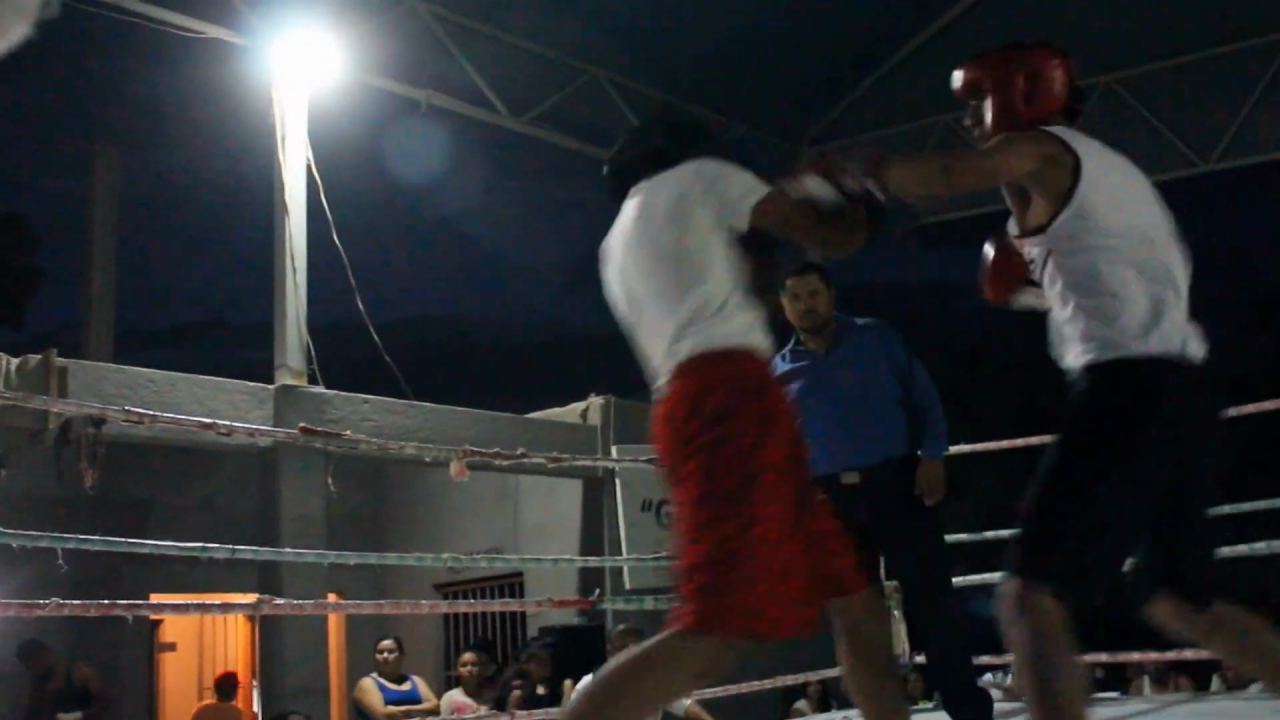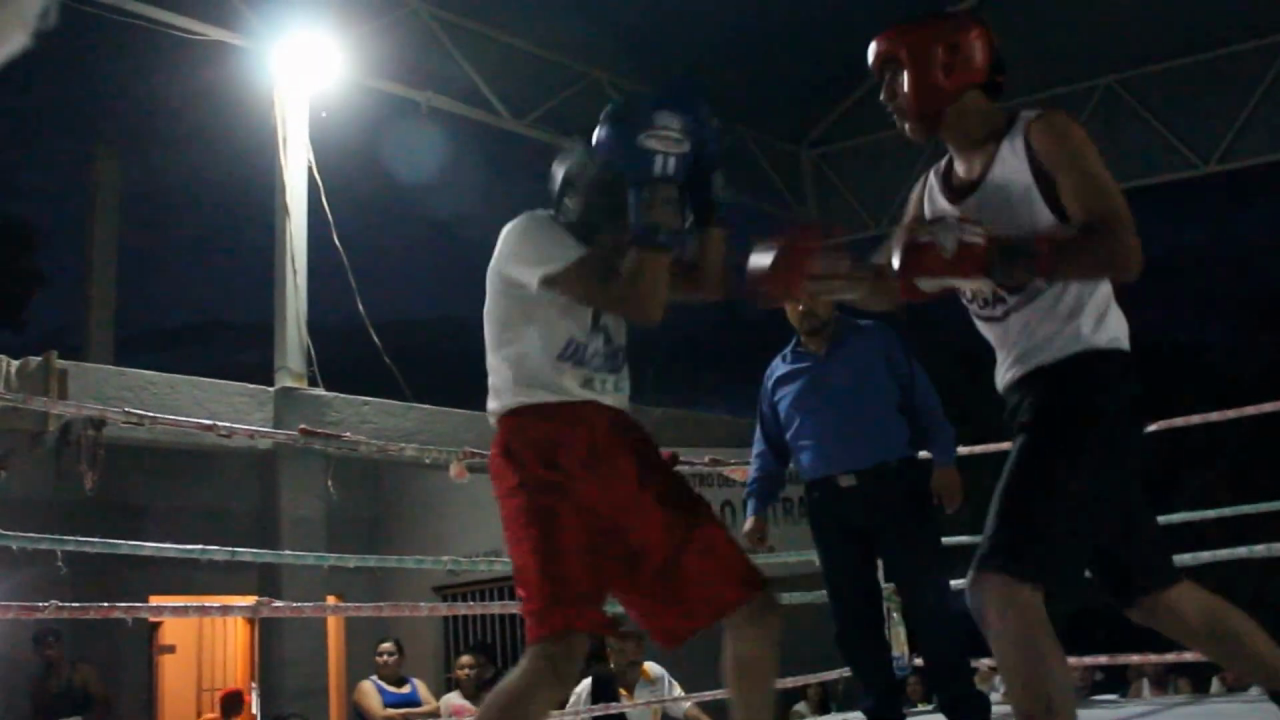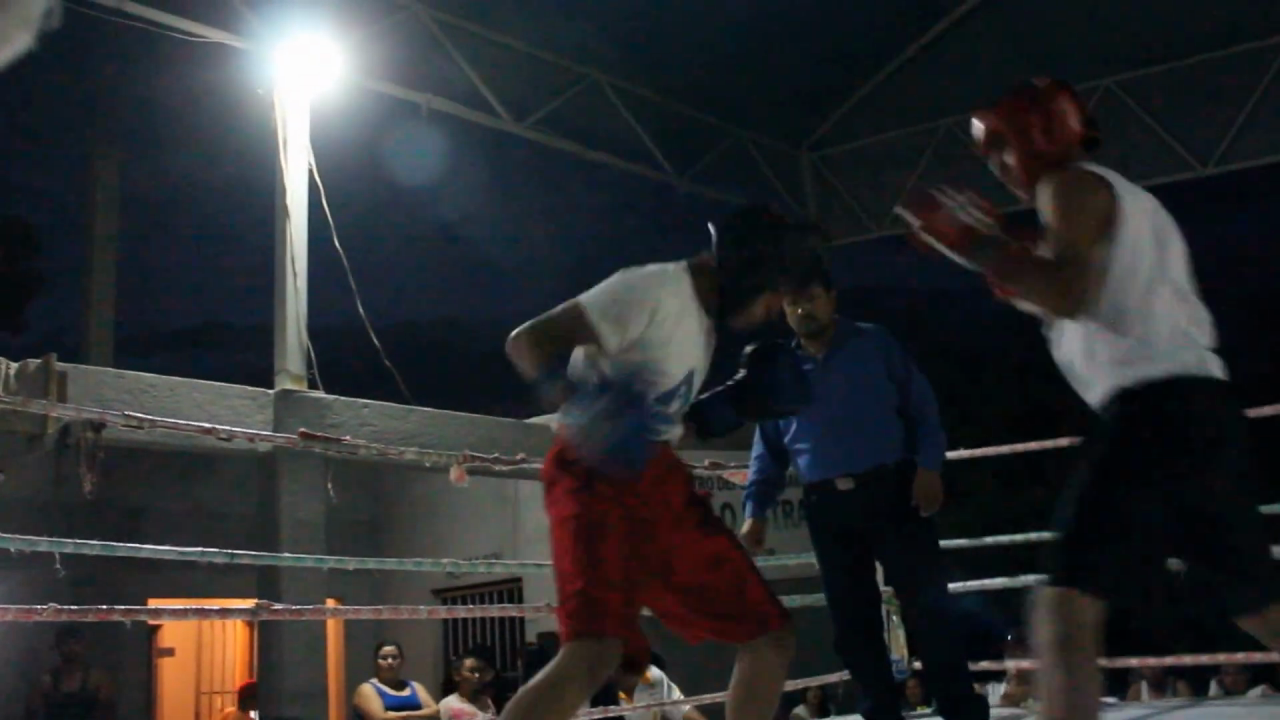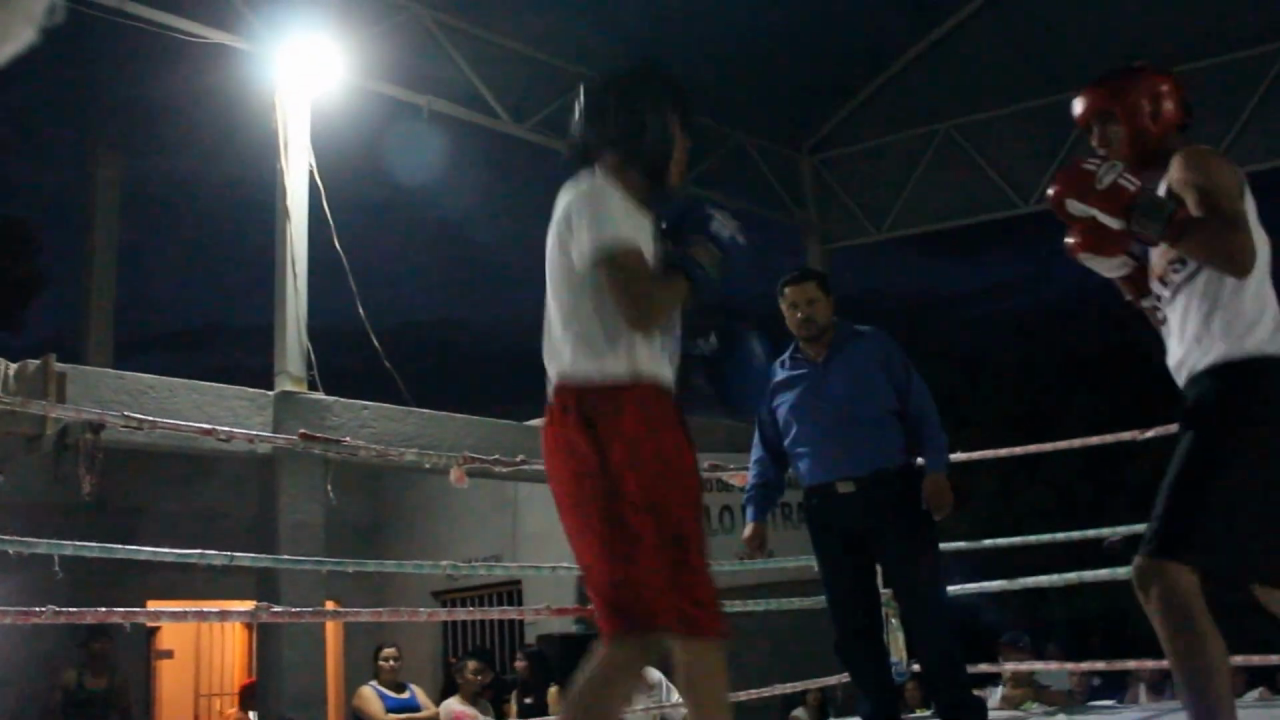
dt=0.4s
person 1, frame 1
left shoulder: (1042, 150)
right shoulder: (1114, 176)
left elbow: (942, 176)
left wrist: (854, 171)
right wrist: (1039, 278)
left hip: (1124, 394)
right hip: (1180, 393)
left knee: (1028, 598)
right knee: (1179, 601)
person 1, frame 2
left shoulder: (1047, 138)
right shoulder: (932, 189)
left elbow: (1124, 256)
right elbow: (886, 290)
left wrist: (1000, 257)
left hip: (1085, 384)
right hip: (1039, 396)
left knee: (1000, 589)
right knee: (1156, 596)
person 1, frame 3
left shoulder: (1071, 185)
right shoulder: (1138, 205)
left elbow: (1068, 293)
left wrist: (975, 245)
left hip: (1152, 414)
right hip: (1207, 412)
left knee: (1064, 607)
person 1, frame 4
left shoulder: (1193, 164)
right shoulder: (1172, 185)
right elbow: (1179, 305)
left wrist: (1139, 214)
right wrist: (1119, 265)
left knee: (1161, 573)
person 2, frame 1
left shoulder: (615, 248)
right shoulder: (698, 177)
right elbow: (831, 236)
right wrist: (849, 198)
left hip: (695, 405)
right hip: (730, 399)
left knee: (857, 599)
right knee: (711, 637)
person 2, frame 2
left shoulder: (610, 245)
right shoulder: (529, 236)
left elbow: (709, 286)
right elbow: (642, 305)
left wrist: (697, 192)
right wrist: (657, 208)
left hip: (621, 449)
right hip: (545, 450)
left knee: (753, 611)
right knee: (561, 650)
person 2, frame 3
left shoulder: (703, 319)
right shoulder: (649, 290)
right elbow: (526, 341)
left wrist: (752, 398)
right wrist: (572, 392)
left hip: (657, 477)
right hip: (596, 474)
left knee: (772, 637)
right knee: (592, 652)
person 2, frame 4
left shoulder: (627, 211)
right shoulder: (597, 197)
right elbow: (641, 310)
right wrist: (698, 261)
left hip: (647, 426)
right hip: (602, 422)
left knee: (696, 626)
right knee: (637, 633)
person 3, frame 1
left shoulder: (873, 338)
right shoulder: (780, 370)
left elbow: (923, 396)
left wrist: (933, 454)
left hip: (896, 483)
right hip: (831, 499)
left knee: (930, 596)
person 3, frame 2
left shoulder: (875, 341)
right shoulder: (778, 373)
left elbow: (923, 402)
right elbow: (768, 450)
left wrist: (944, 460)
right wrist: (756, 508)
left hip: (895, 488)
right hip: (828, 505)
left knee: (927, 600)
right knee: (854, 616)
person 3, frame 3
left shoulder: (874, 344)
left elbow: (921, 406)
right elbow: (768, 450)
left wrist: (929, 465)
right wrist: (755, 509)
left hip: (893, 489)
right hip: (827, 506)
left knee: (924, 601)
right knee: (852, 618)
person 3, frame 4
left shoulder: (873, 347)
right shoulder: (777, 379)
left elbow: (920, 409)
right elbow: (767, 455)
left wrist: (935, 468)
right wrist: (756, 514)
left hip: (892, 492)
right hip: (827, 510)
left knee: (923, 604)
right knee: (853, 621)
